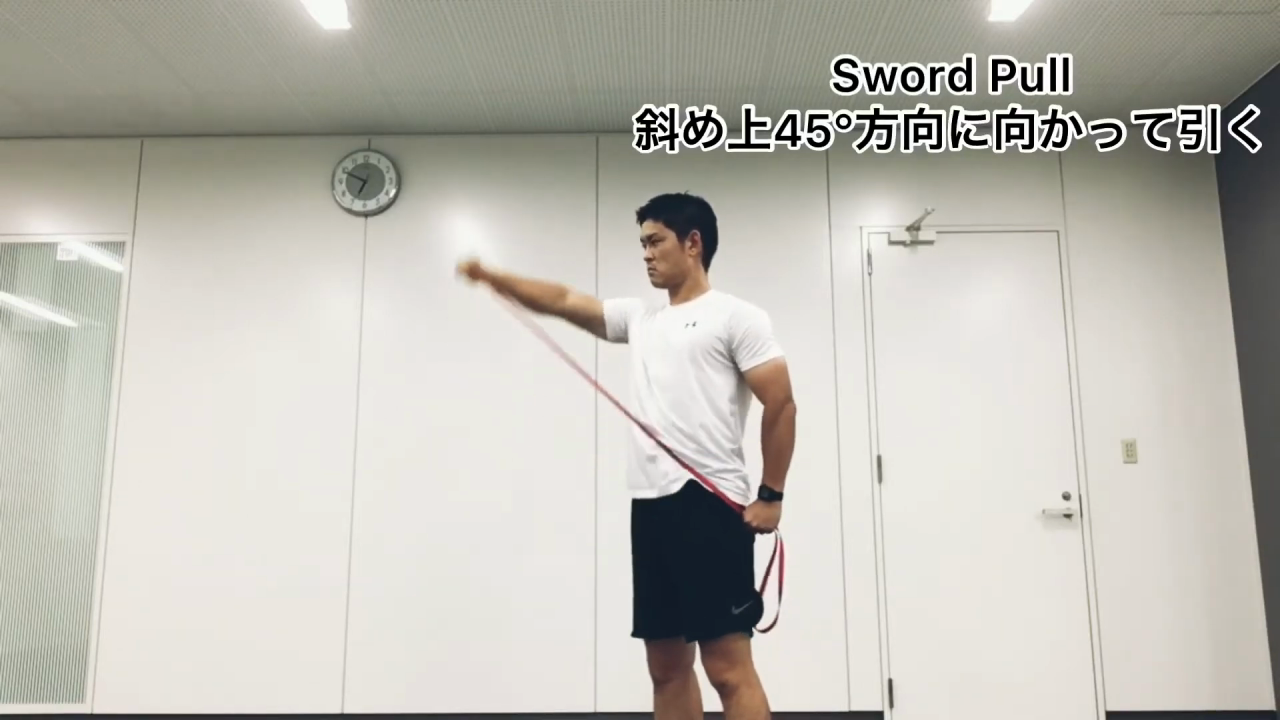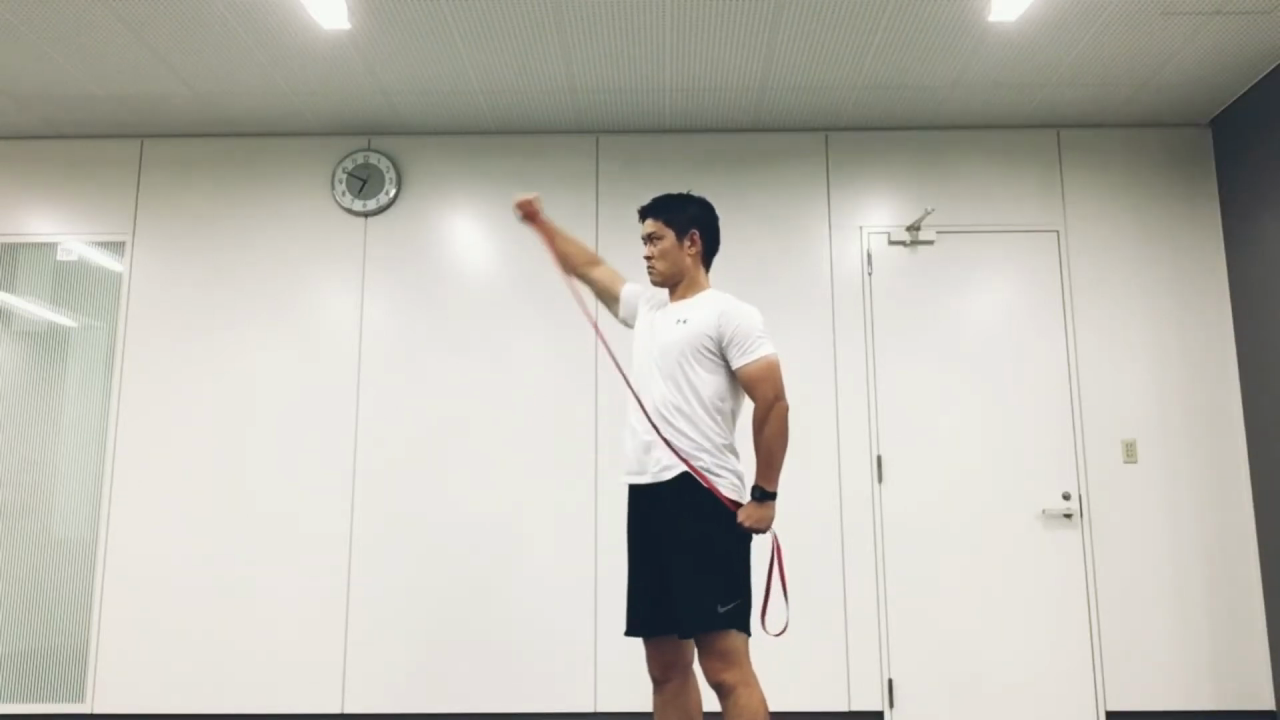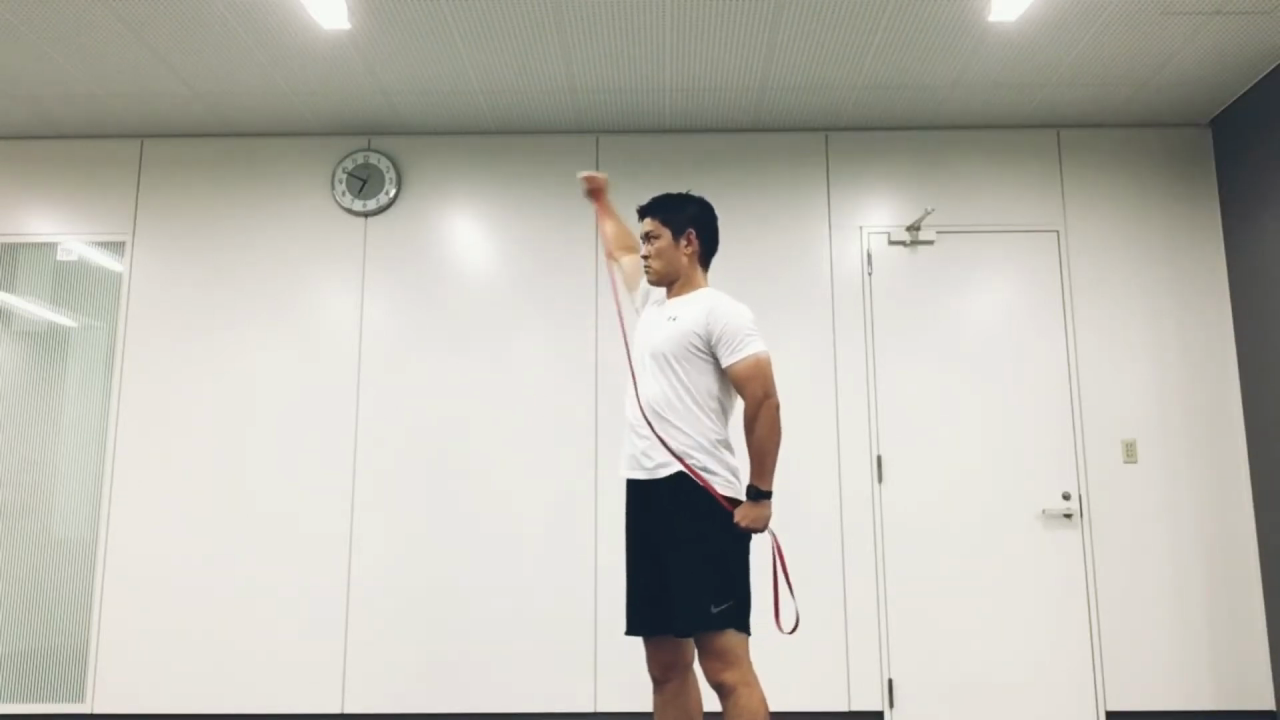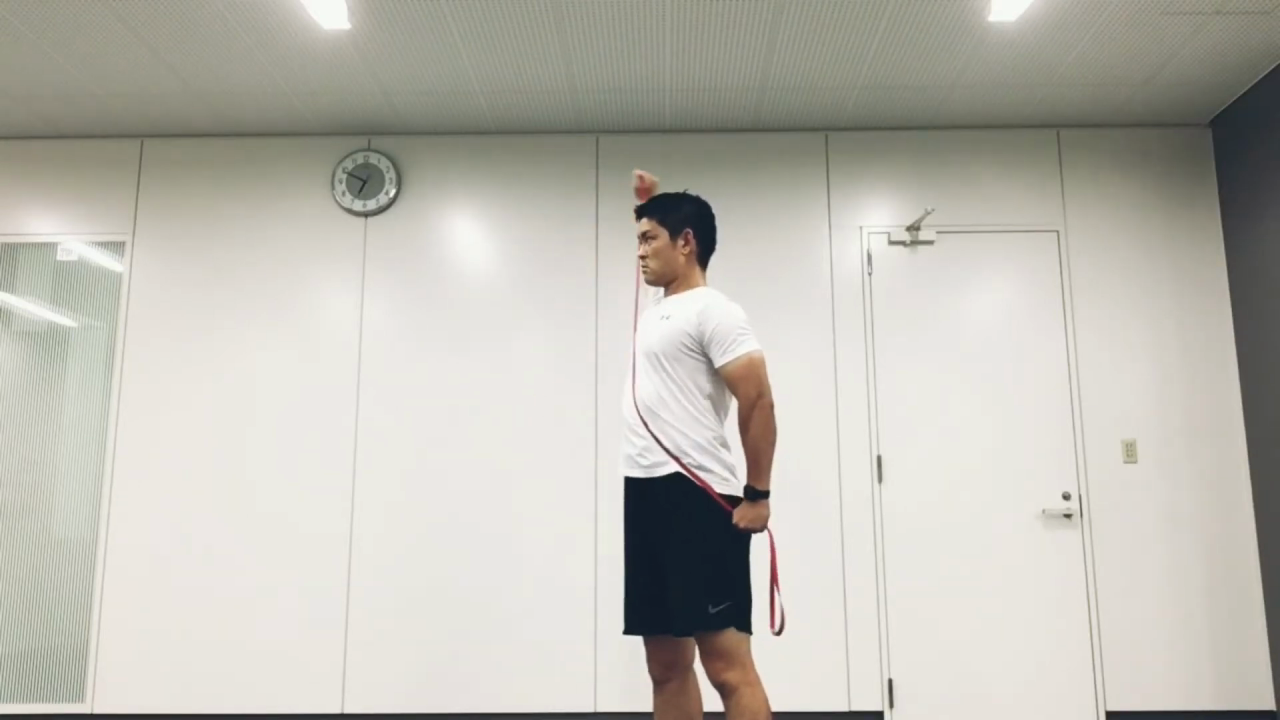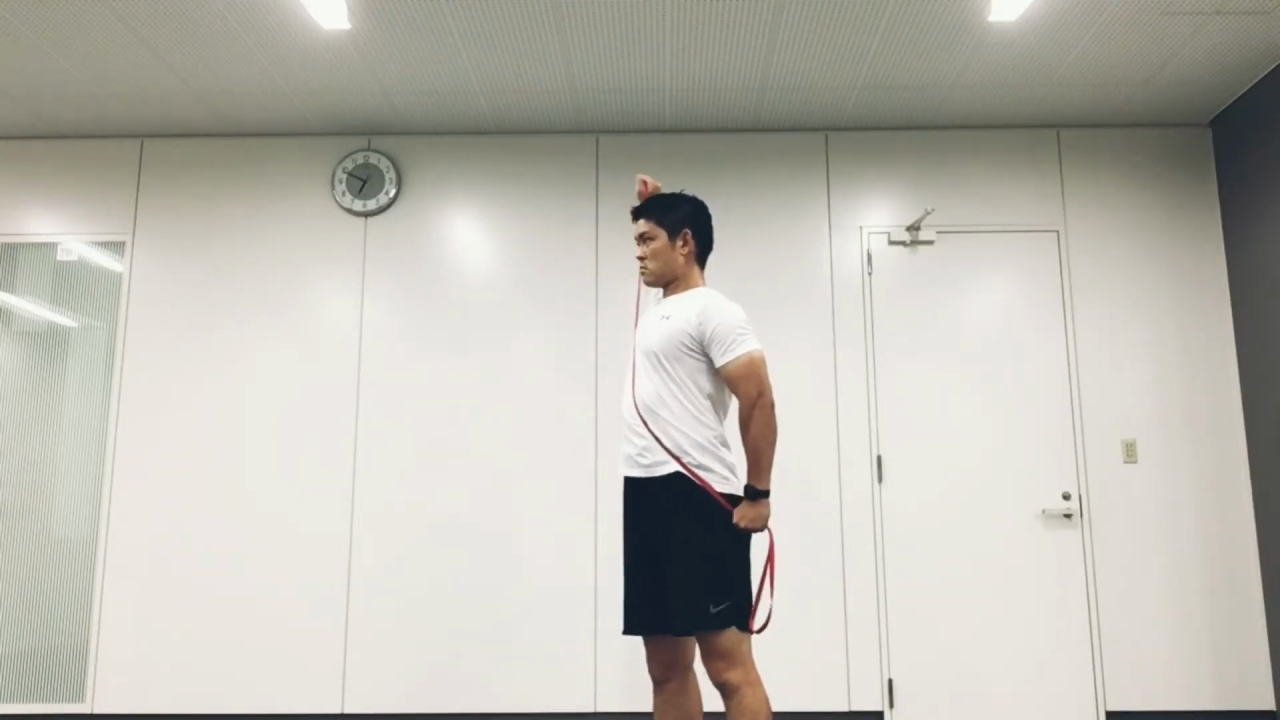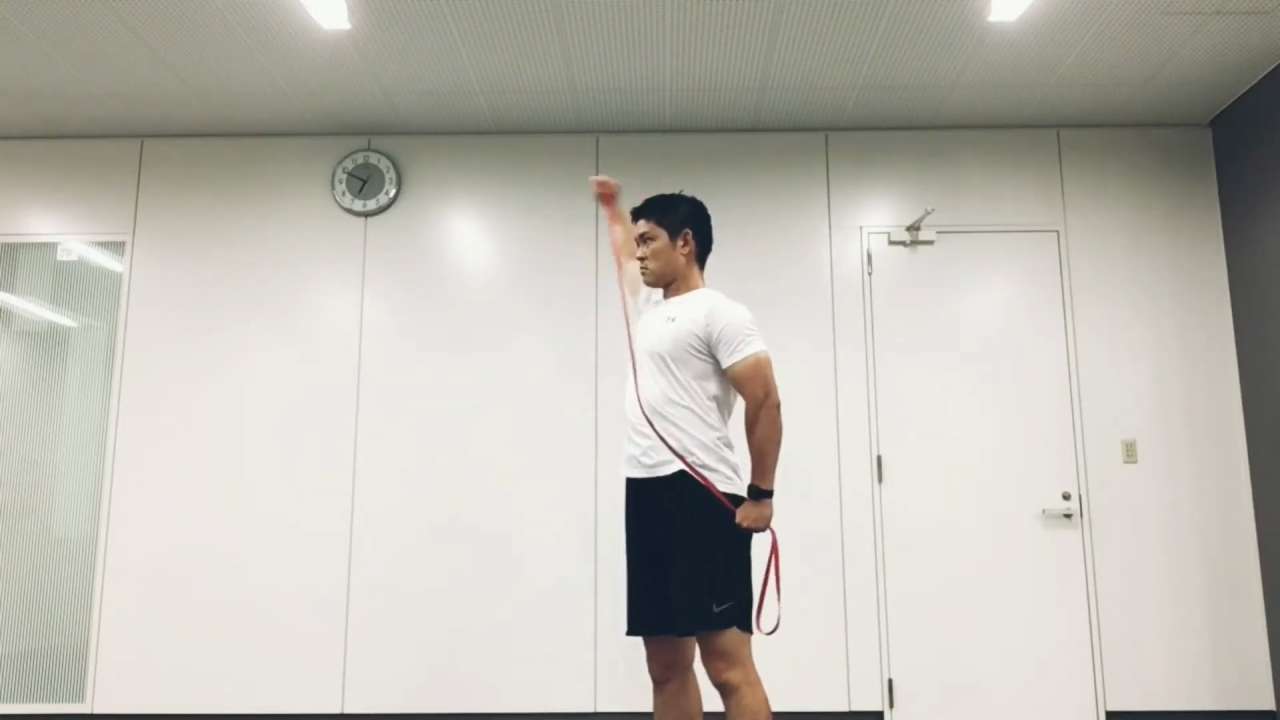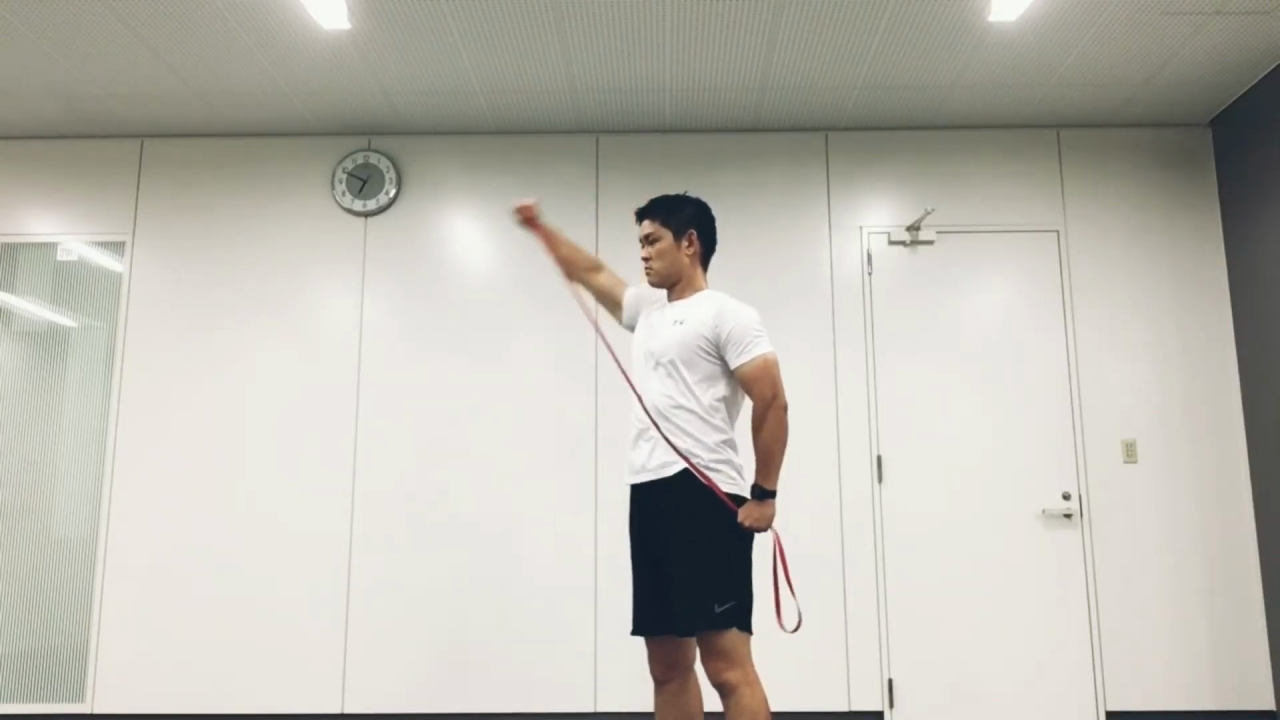
dt=0.2s
person 1, frame 1
left shoulder: (735, 317)
right shoulder: (640, 318)
left elbow: (781, 405)
right elbow: (560, 300)
left wrist: (770, 495)
right wrist: (491, 274)
left hip: (709, 507)
right hip: (652, 505)
left knee: (728, 665)
right knee: (667, 663)
person 1, frame 2
left shoulder: (727, 314)
right shoulder: (647, 308)
left elbow: (772, 404)
right elbow: (588, 266)
left wrist: (764, 495)
right wrist: (541, 221)
left hip: (701, 502)
right hip: (649, 498)
left knee: (726, 662)
right knee: (666, 662)
person 1, frame 3
left shoulder: (718, 312)
right shoulder: (654, 304)
left elbow: (763, 403)
right elbow: (619, 251)
left wrist: (758, 495)
right wrist: (601, 201)
left hip: (697, 501)
right hip: (647, 496)
left knee: (725, 663)
right knee: (667, 664)
person 1, frame 4
left shoulder: (712, 311)
right shoulder: (662, 307)
left elbow: (758, 402)
right elbow: (656, 256)
left wrist: (757, 495)
right wrist: (645, 200)
left hip: (697, 500)
right hip: (646, 498)
left knee: (726, 663)
right knee: (667, 664)
person 1, frame 5
left shoulder: (712, 311)
right shoulder: (661, 308)
left elbow: (759, 401)
right elbow: (653, 259)
left wrist: (757, 494)
right wrist: (647, 203)
left hip: (695, 498)
right hip: (645, 497)
left knee: (727, 663)
right knee: (667, 663)
person 1, frame 6
left shoulder: (716, 312)
right shoulder: (653, 305)
left elbow: (765, 402)
right elbow: (625, 255)
left wrist: (759, 495)
right wrist: (611, 205)
left hip: (698, 497)
right hip: (646, 496)
left knee: (728, 662)
right knee: (667, 663)
person 1, frame 7
left shoulder: (724, 315)
right shoulder: (648, 310)
left elbow: (772, 404)
right elbow: (592, 274)
left wrist: (763, 495)
right wrist: (541, 227)
left hip: (703, 499)
right hip: (648, 498)
left knee: (727, 663)
right knee: (668, 662)
